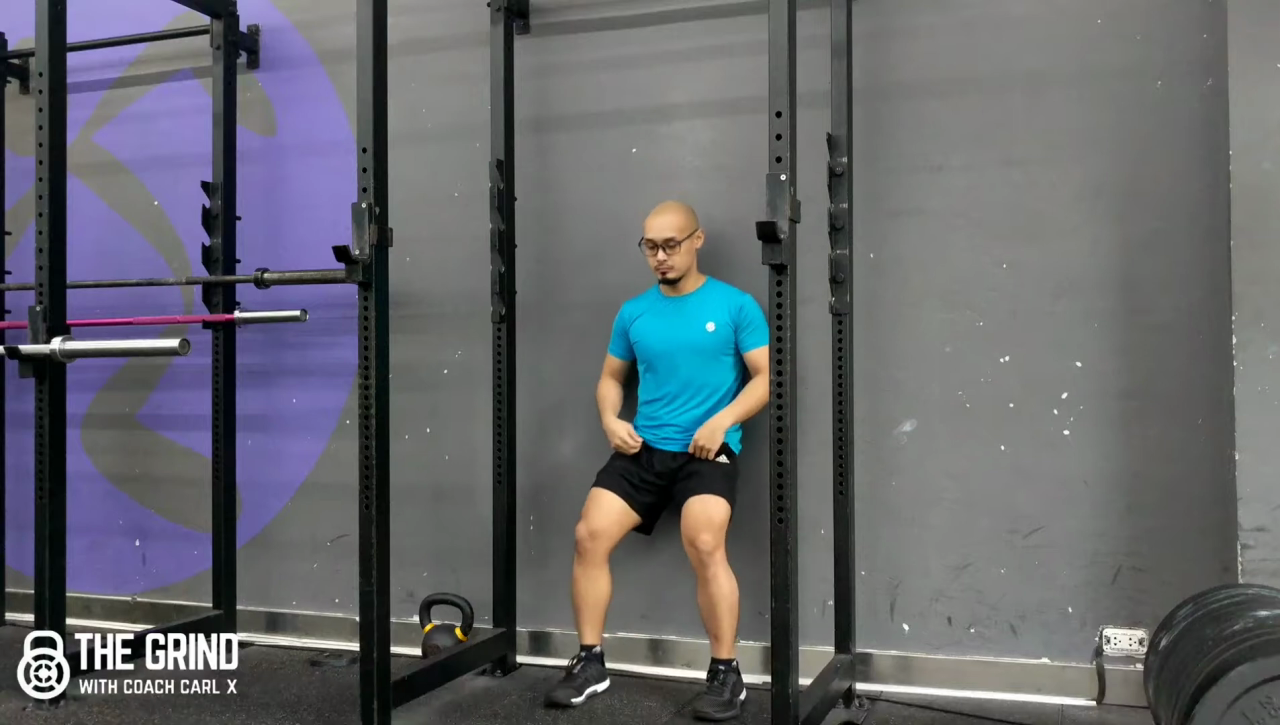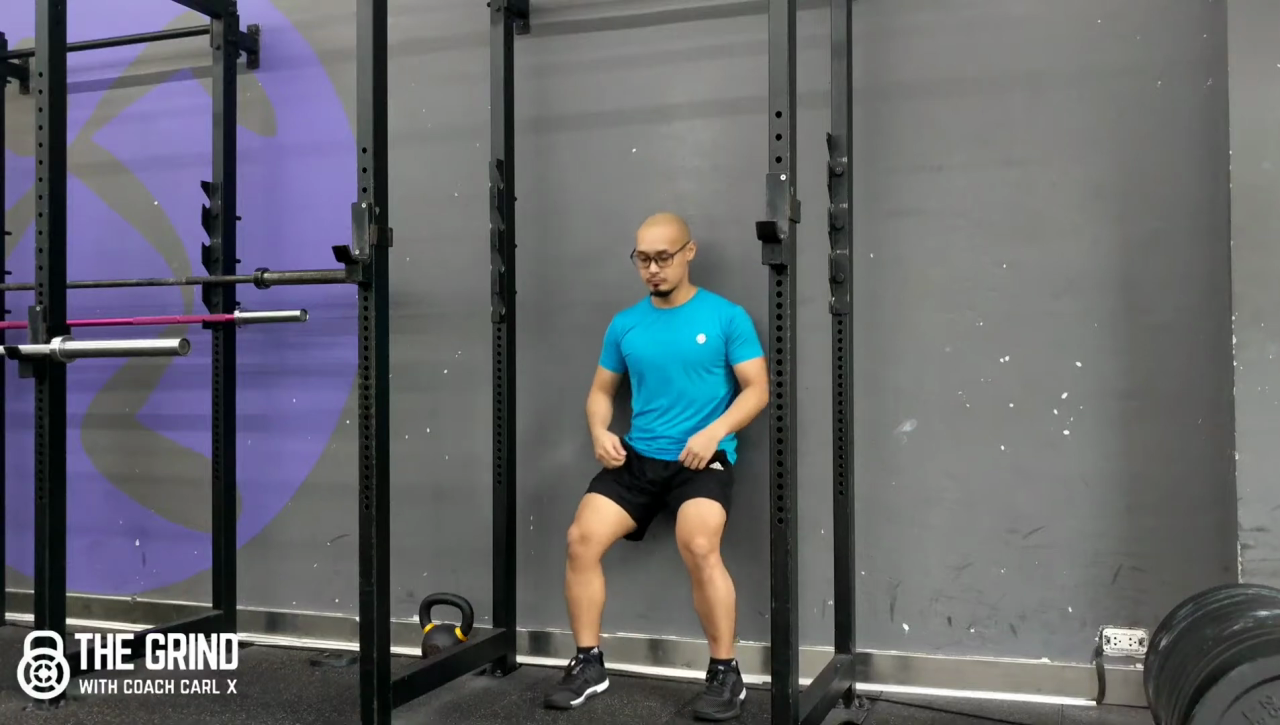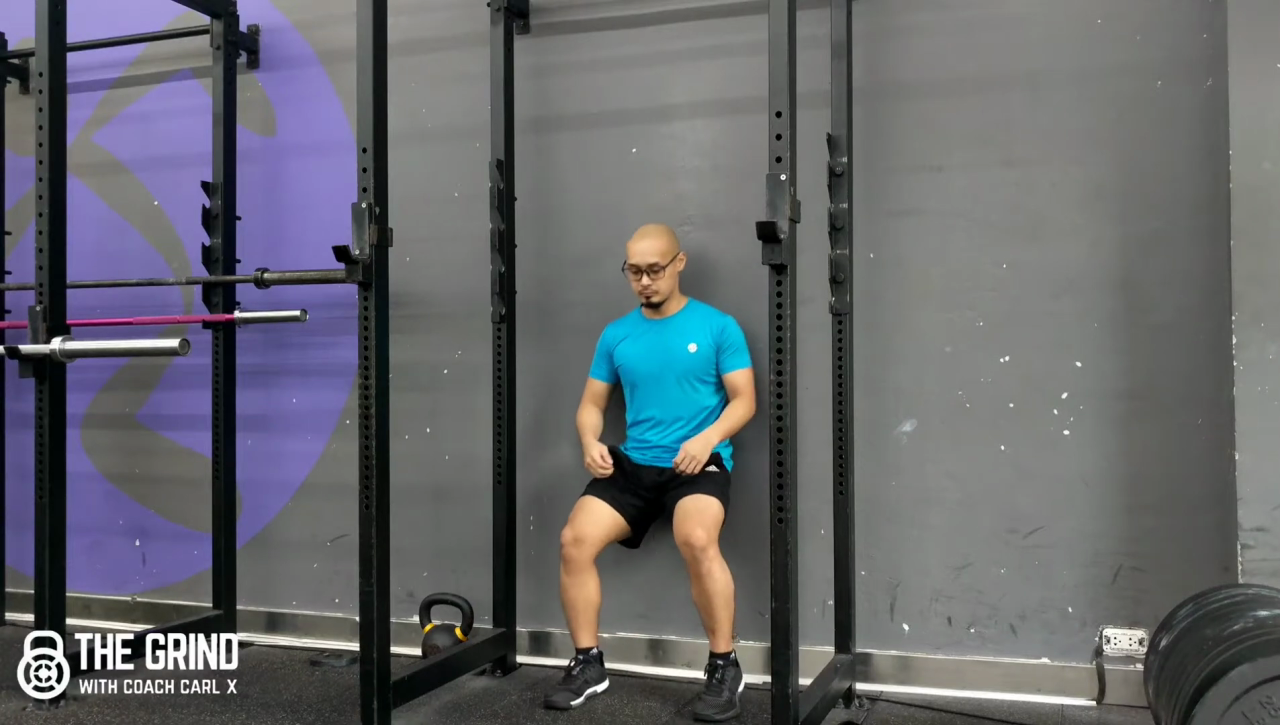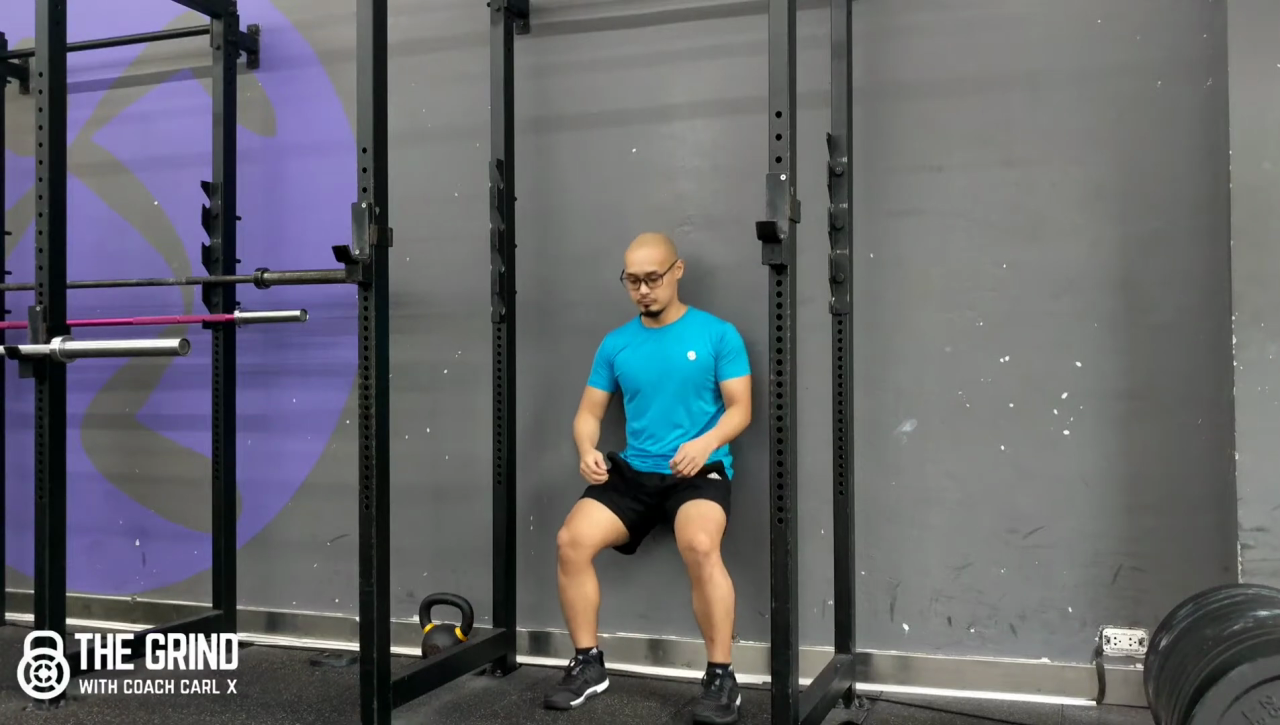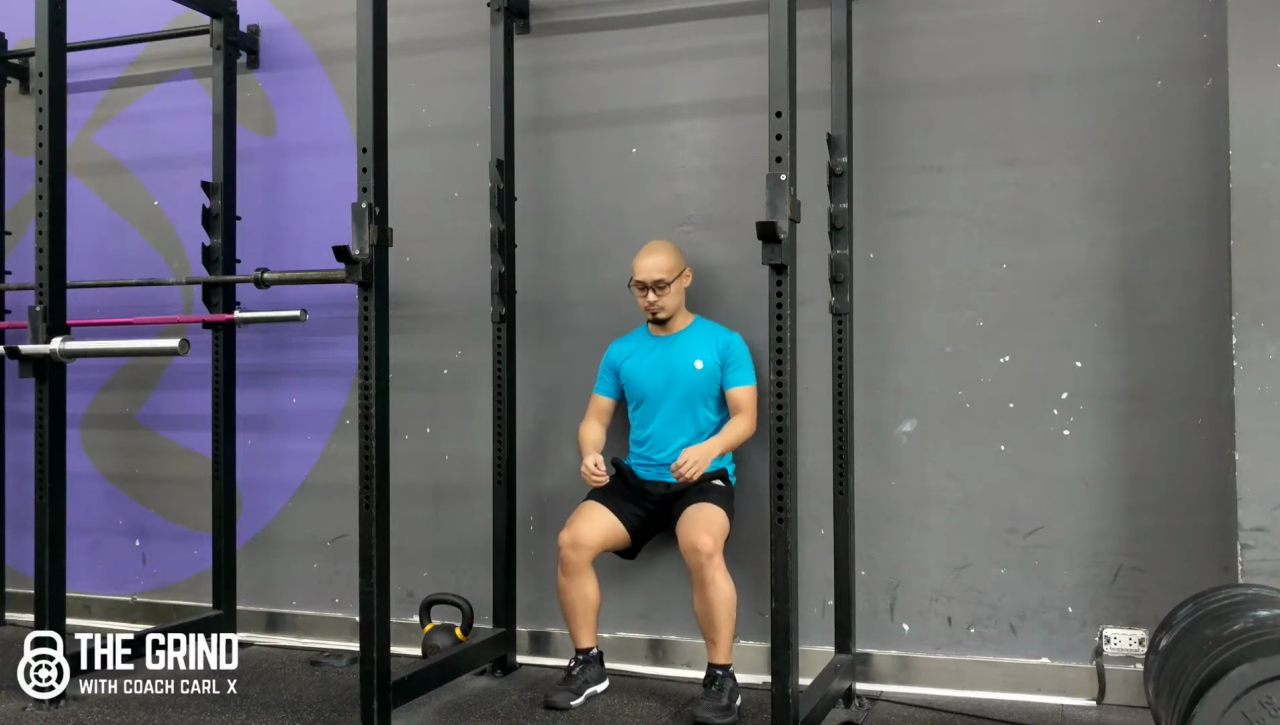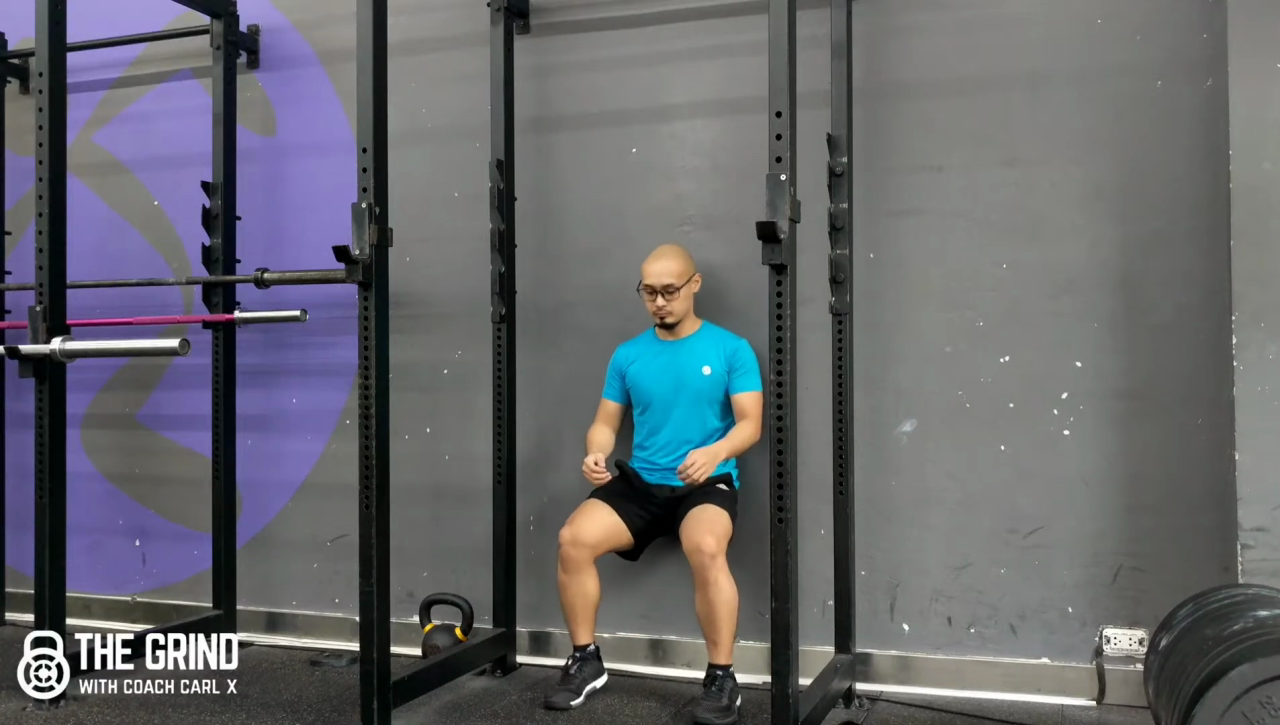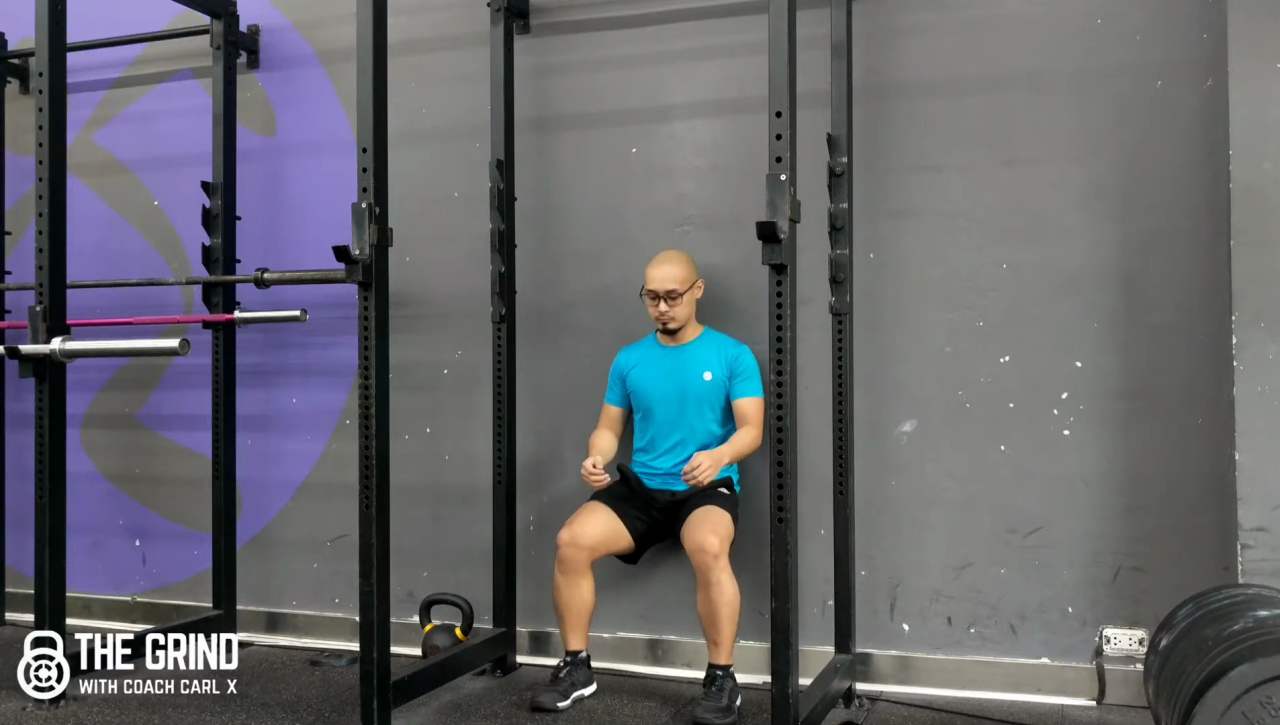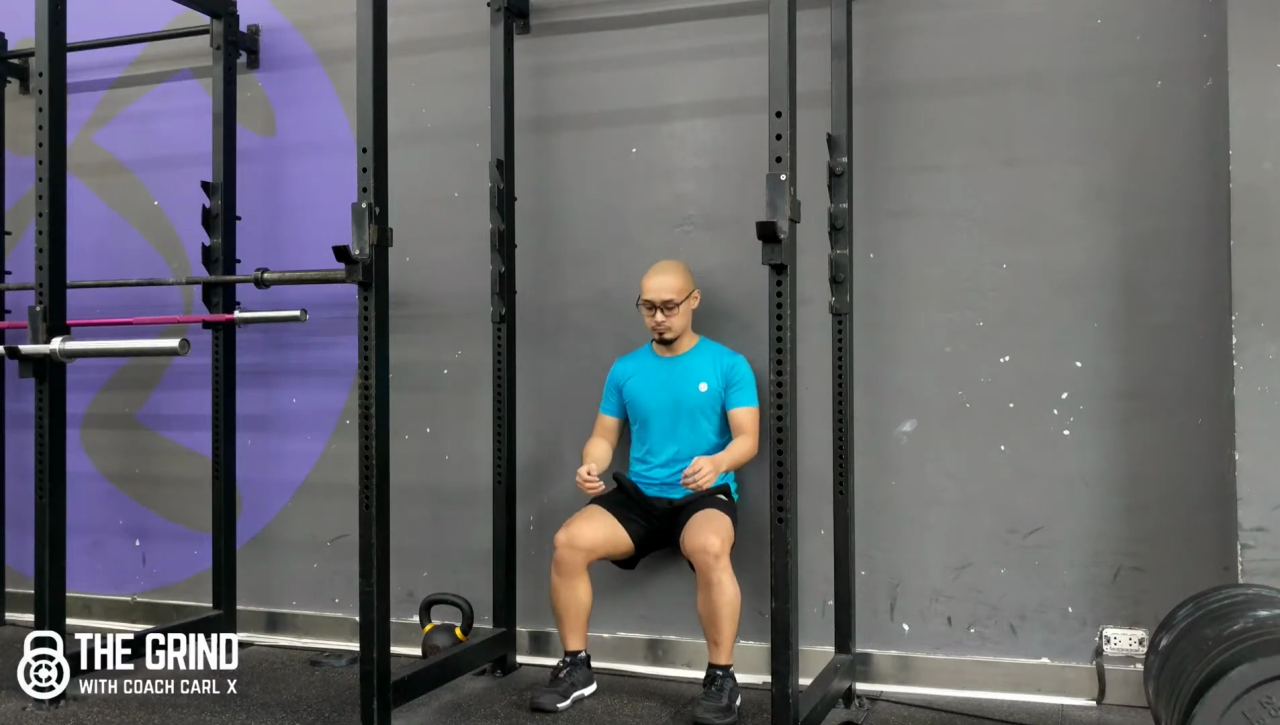
dt=0.1s
person 1, frame 1
left shoulder: (736, 305)
right shoulder: (633, 313)
left elbow: (765, 377)
right elbow: (610, 377)
left wrist: (722, 420)
right wrist: (611, 419)
left hip: (706, 450)
right hip: (643, 448)
left knee: (704, 546)
right knee: (590, 535)
left ankle: (726, 672)
right ankle: (590, 660)
person 1, frame 2
left shoulder: (727, 317)
right shoulder: (624, 324)
left elbow: (757, 389)
right elbow: (601, 390)
left wrist: (714, 432)
right wrist: (601, 432)
left hip: (703, 459)
right hip: (637, 457)
left knee: (698, 548)
right knee: (581, 537)
left ankle: (725, 671)
right ankle: (589, 663)
person 1, frame 3
left shoulder: (717, 327)
right shoulder: (616, 335)
left elbow: (744, 399)
right elbow: (592, 403)
left wrist: (707, 439)
right wrist: (591, 443)
left hip: (697, 462)
right hip: (632, 464)
left knee: (697, 541)
right knee: (574, 539)
left ankle: (723, 666)
right ankle: (588, 663)
person 1, frame 4
left shoulder: (718, 334)
right shoulder: (615, 344)
left elbow: (740, 407)
right elbow: (589, 412)
left wrist: (706, 443)
right wrist: (588, 451)
left hip: (699, 473)
right hip: (633, 472)
left knee: (699, 545)
right knee: (572, 540)
left ankle: (721, 676)
right ankle: (588, 665)
person 1, frame 5
left shoulder: (724, 343)
right shoulder: (621, 351)
left elbow: (745, 416)
right elbow: (595, 419)
left wrist: (709, 449)
right wrist: (591, 454)
left hip: (702, 478)
right hip: (636, 479)
left knee: (702, 547)
right knee: (572, 541)
left ankle: (721, 677)
right ankle: (588, 664)
person 1, frame 6
left shoulder: (730, 349)
right shoulder: (628, 355)
left elbow: (750, 422)
right elbow: (604, 423)
left wrist: (716, 451)
right wrist: (596, 454)
left hip: (705, 485)
right hip: (640, 482)
left knee: (705, 548)
right knee: (573, 538)
left ankle: (721, 678)
right ankle: (585, 661)
person 1, frame 7
left shoulder: (732, 355)
right shoulder: (629, 360)
left elbow: (752, 428)
right elbow: (608, 428)
left wrist: (720, 455)
right wrist: (596, 459)
left hip: (705, 488)
right hip: (640, 486)
left knee: (707, 548)
right knee: (572, 540)
left ankle: (722, 678)
right ankle: (575, 666)
person 1, frame 8
left shoulder: (728, 365)
right shoulder: (625, 370)
left elbow: (748, 438)
right elbow: (603, 437)
left wrist: (718, 462)
right wrist: (590, 466)
left hip: (703, 497)
right hip: (639, 496)
left knee: (709, 549)
right knee: (568, 542)
left ankle: (722, 679)
right ankle: (575, 667)
